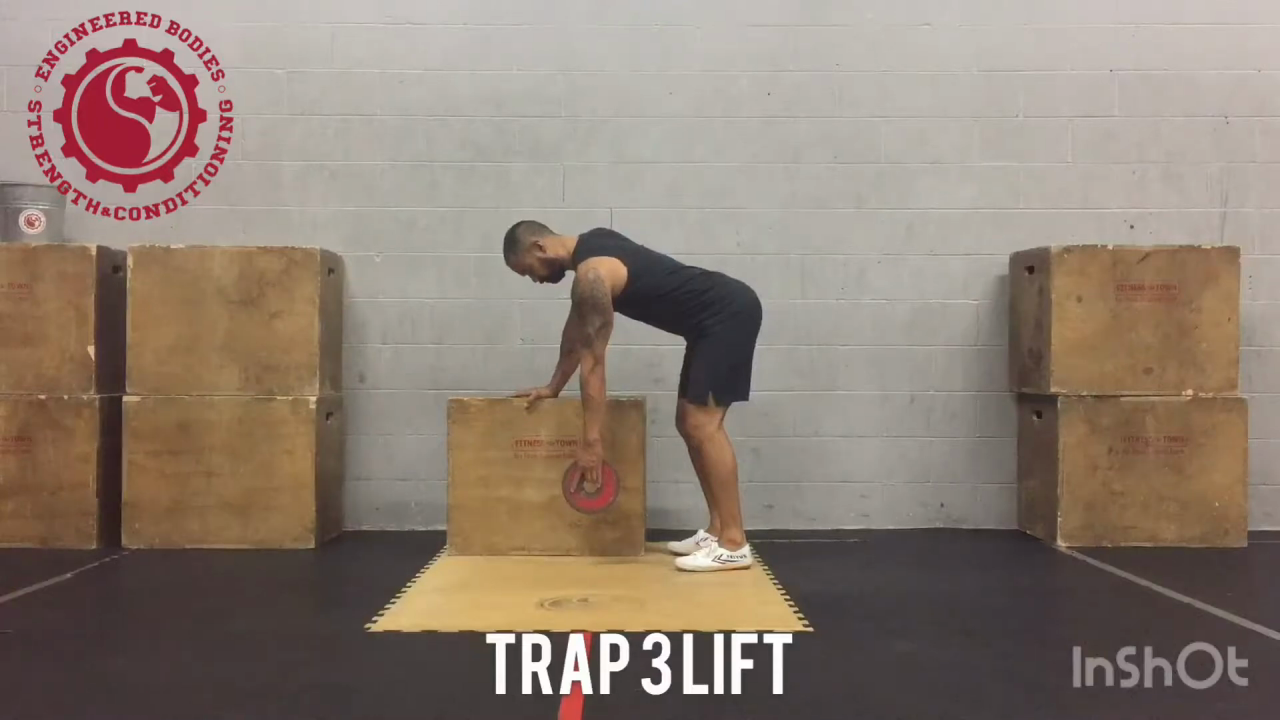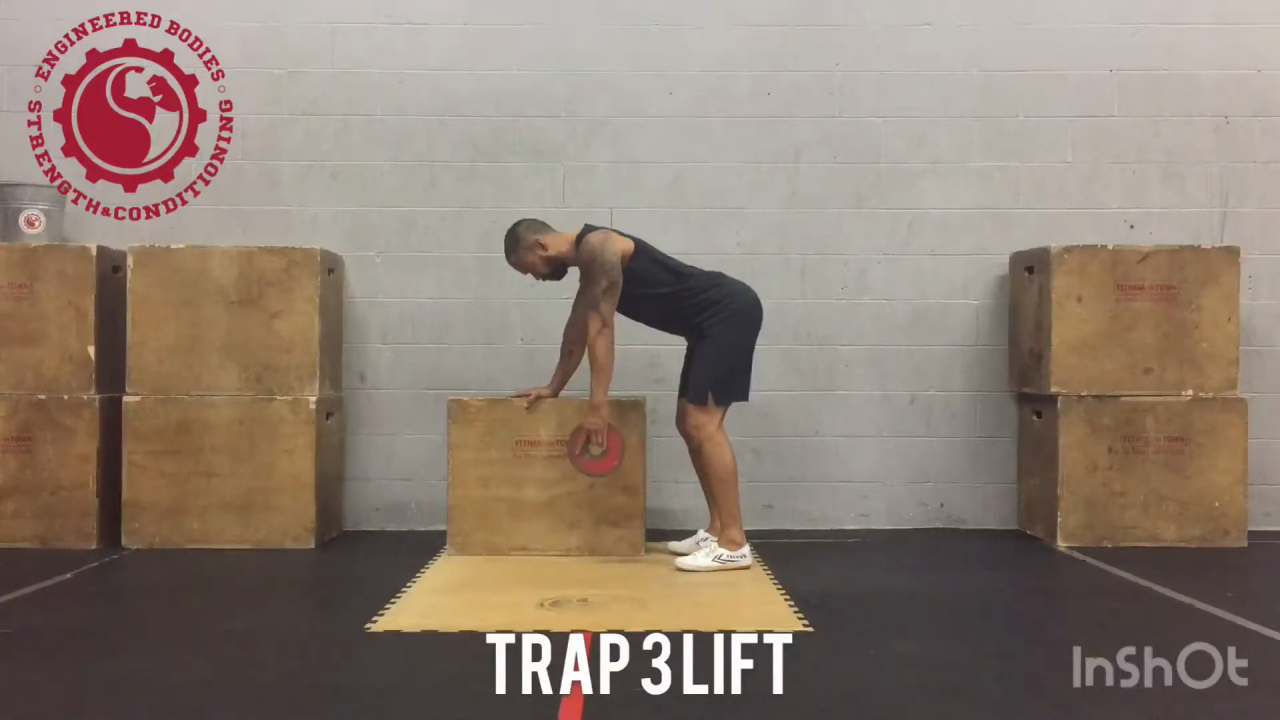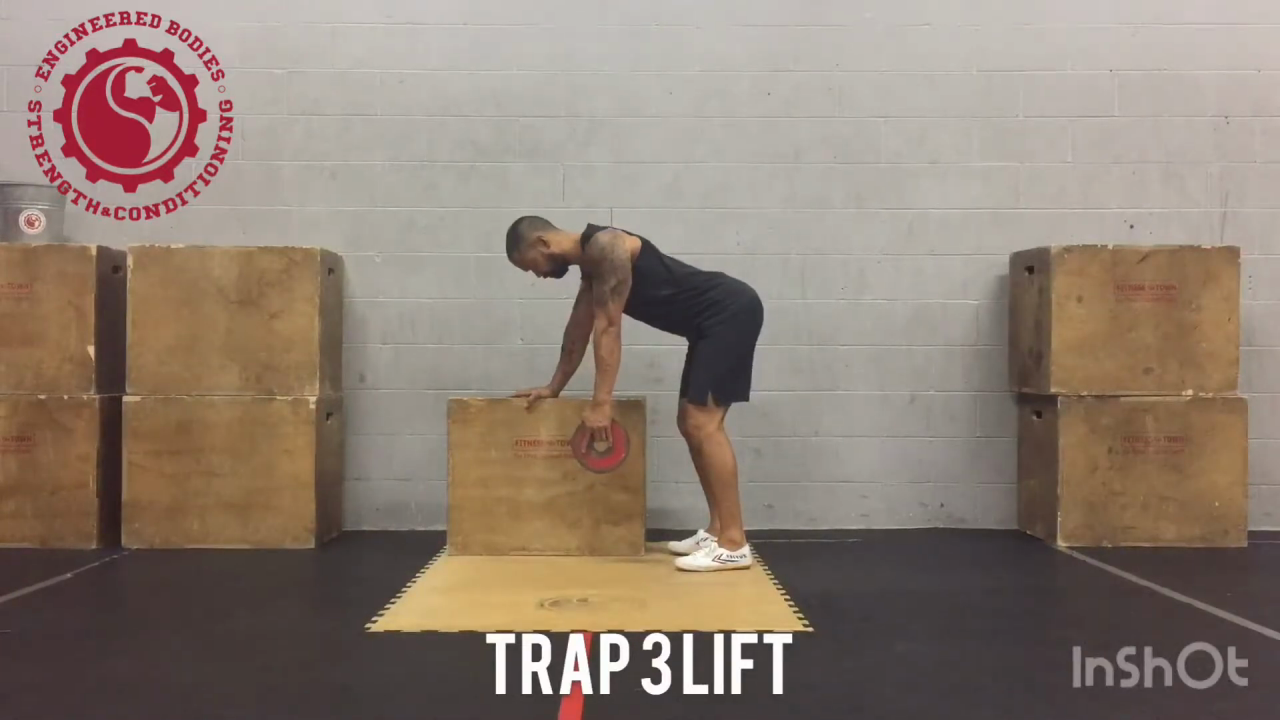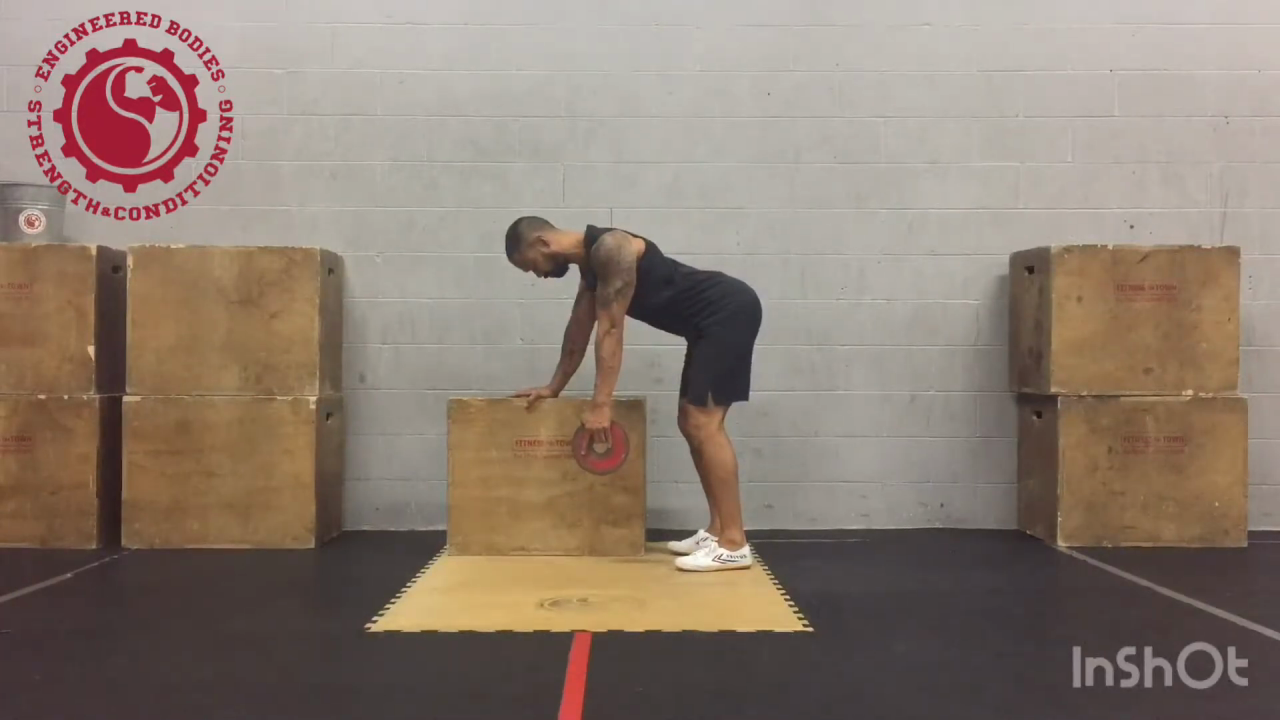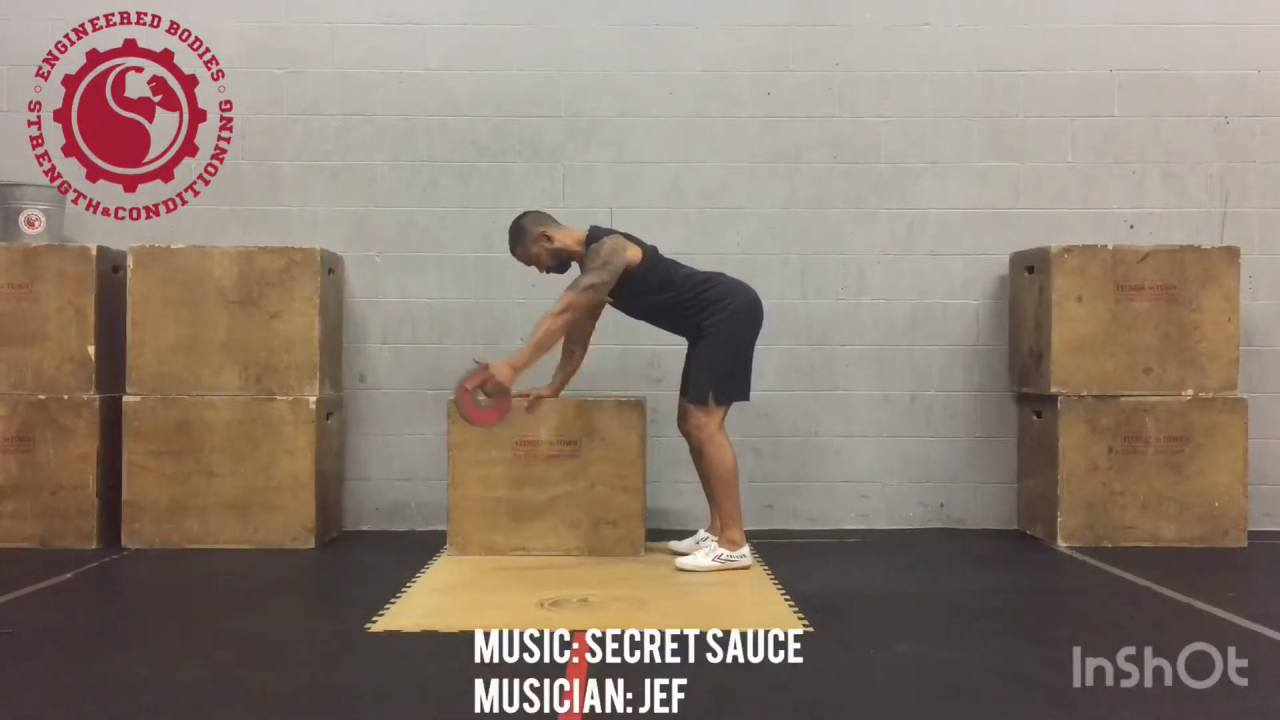
dt=1s
person 1, frame 1
left shoulder: (591, 275)
right shoulder: (590, 246)
left elbow: (592, 361)
right elbow: (575, 330)
left wrist: (591, 440)
right wrist: (553, 387)
left hip: (729, 312)
right hip: (714, 315)
left knee: (703, 424)
right knee: (690, 423)
left ankle: (733, 544)
right ankle: (717, 530)
person 1, frame 2
left shoulder: (596, 247)
right shoulder: (589, 260)
left elbow: (601, 329)
right elbow: (578, 331)
left wrist: (597, 405)
right wrist: (553, 387)
left hip: (730, 311)
right hip: (712, 319)
left knee: (703, 425)
right knee: (690, 424)
left ankle: (734, 544)
right ankle: (717, 530)
person 1, frame 3
left shoulder: (604, 246)
right shoulder: (591, 263)
left elbow: (607, 328)
right elbow: (578, 332)
left wrist: (600, 403)
right wrist: (553, 388)
left hip: (731, 311)
right hip: (711, 321)
left knee: (703, 425)
right knee: (692, 424)
left ankle: (734, 544)
right ankle: (717, 530)
person 1, frame 4
left shoulder: (609, 248)
right shoulder: (590, 263)
left elbow: (610, 329)
right elbow: (579, 331)
left wrist: (600, 404)
right wrist: (554, 387)
left hip: (729, 311)
right hip: (710, 320)
left knee: (704, 424)
right knee: (693, 423)
left ankle: (734, 544)
right ankle: (717, 530)
person 1, frame 5
left shoulder: (607, 250)
right shoulder: (591, 262)
left elbow: (562, 313)
right elbow: (578, 331)
left wrist: (512, 367)
right wrist: (554, 387)
left hip: (730, 311)
right hip: (711, 320)
left knee: (704, 424)
right knee: (692, 423)
left ankle: (733, 544)
right ankle: (718, 530)
